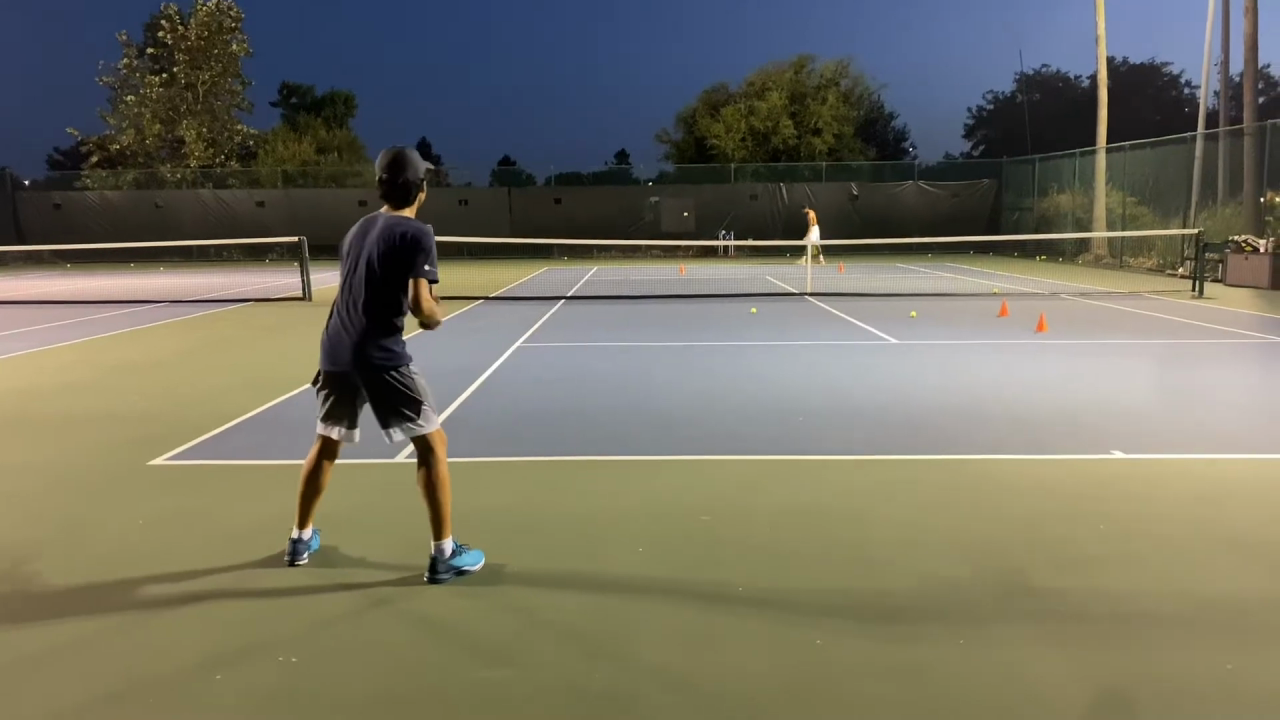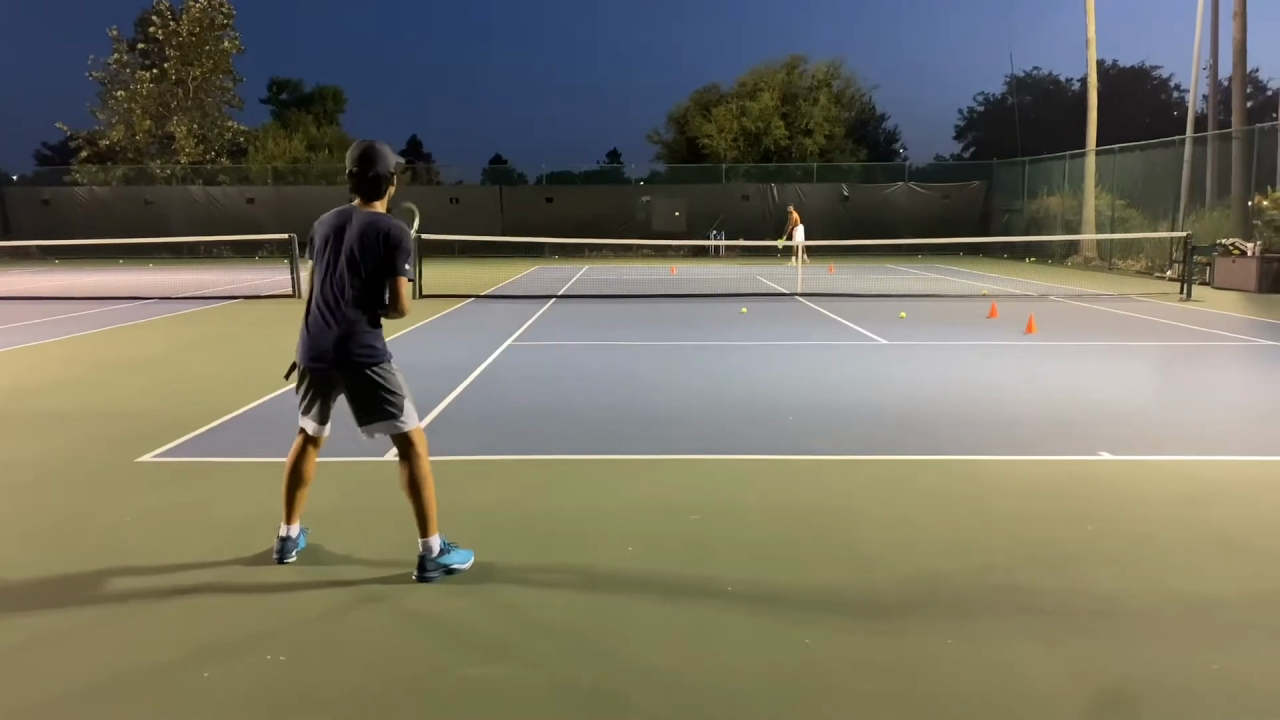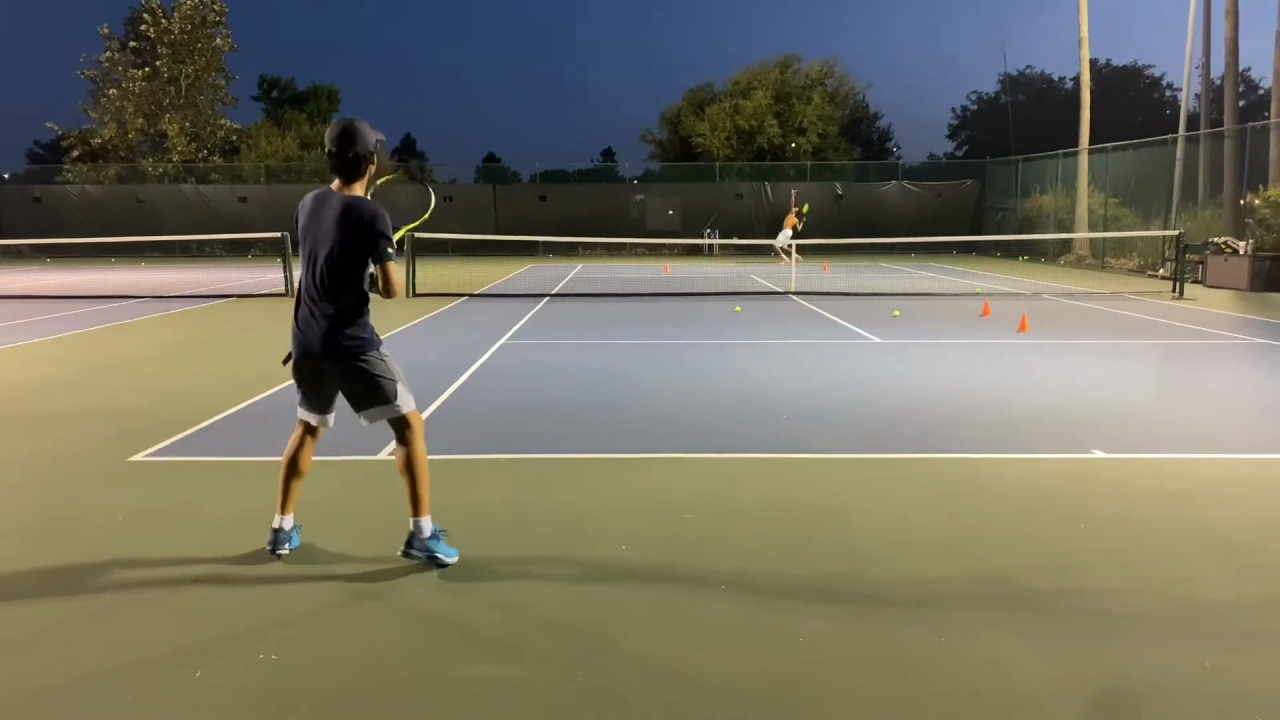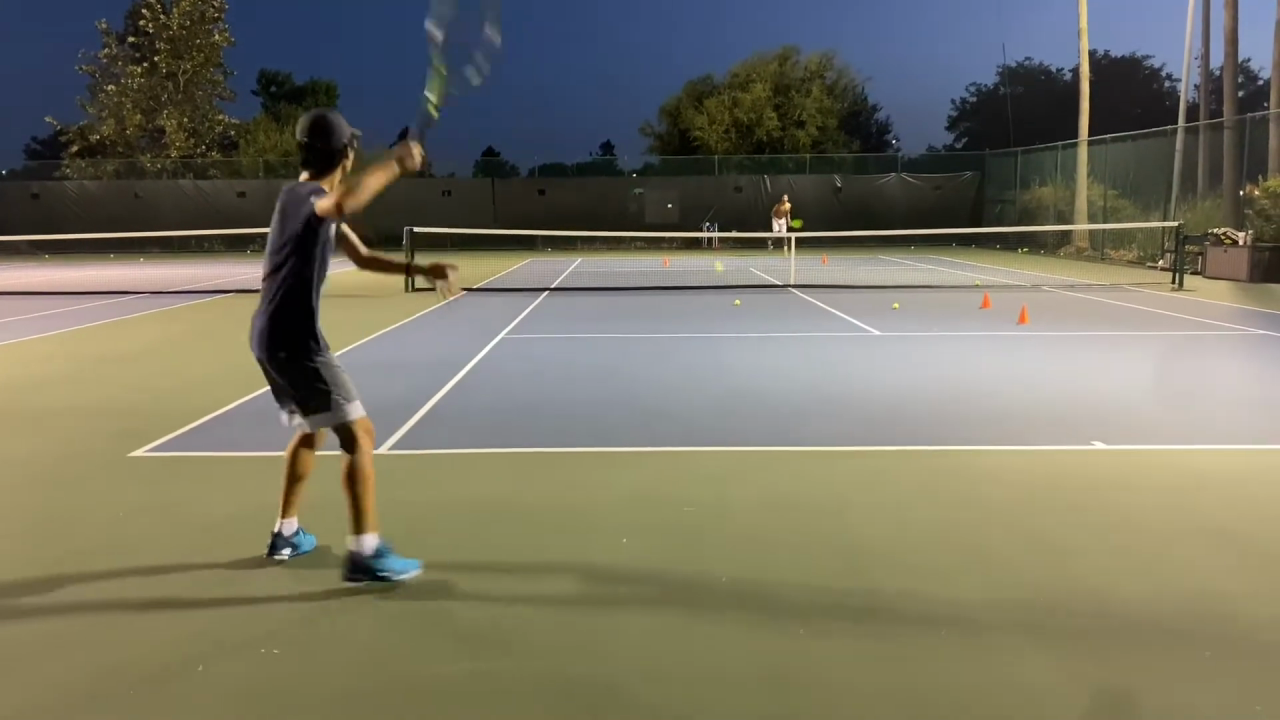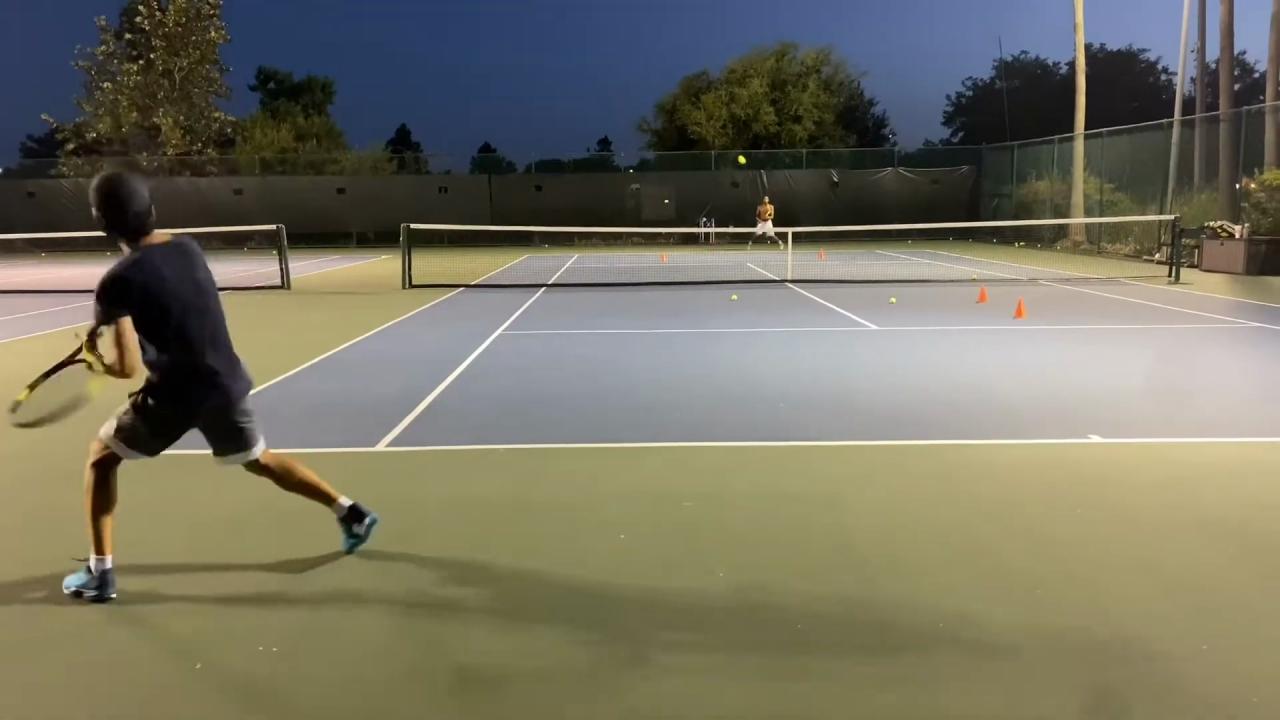
dt=1s
person 1, frame 1
left shoulder: (359, 230)
right shoulder: (417, 234)
right elbow: (421, 305)
left wrist: (409, 305)
right wrist: (436, 316)
left hip: (336, 351)
right hip: (382, 355)
left knee: (326, 443)
right knee: (432, 444)
left ankle: (301, 538)
right ankle: (444, 554)
person 1, frame 2
left shoulder: (324, 223)
right shoulder: (394, 231)
right elbow: (400, 307)
left hip: (314, 347)
right hip: (362, 351)
left knee: (308, 436)
right knee: (412, 443)
left ankle: (288, 535)
right ankle: (432, 551)
person 1, frame 3
left shoulder: (309, 205)
right shoulder: (372, 215)
right elbow: (392, 290)
left hip: (307, 339)
right hip: (352, 340)
left knee: (308, 428)
right knee: (409, 426)
left ankle: (282, 529)
right ankle: (422, 533)
person 1, frame 4
left shoulder: (315, 202)
right shoulder: (302, 197)
left elbow: (363, 257)
right elbow: (344, 202)
left wrist: (421, 268)
right wrist: (394, 163)
left hip: (276, 339)
right hip: (293, 341)
left knee: (310, 432)
right knee: (359, 435)
left ankle: (286, 532)
right ankle: (365, 551)
person 1, frame 5
left shoulder: (116, 283)
right shoulder: (187, 249)
left elbow: (128, 366)
left hip: (173, 393)
right hip: (226, 384)
left knee: (102, 454)
right knee: (260, 459)
left ankle: (100, 571)
right ankle: (349, 511)
